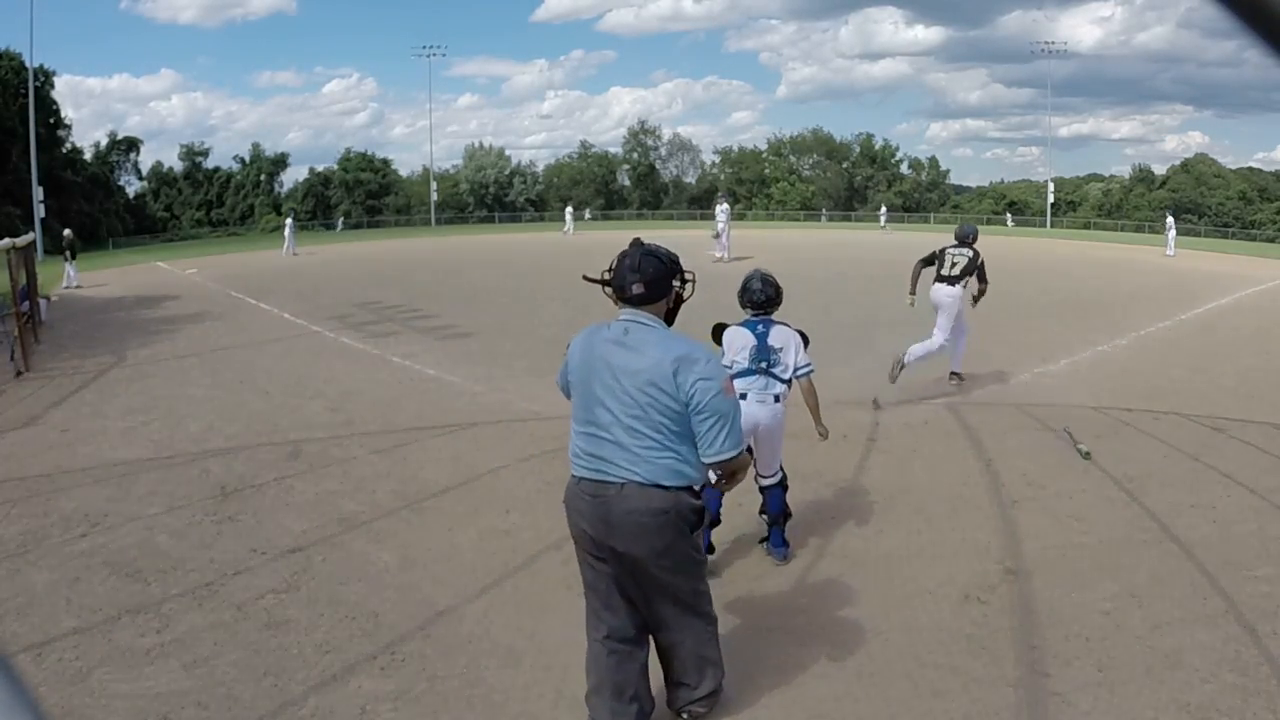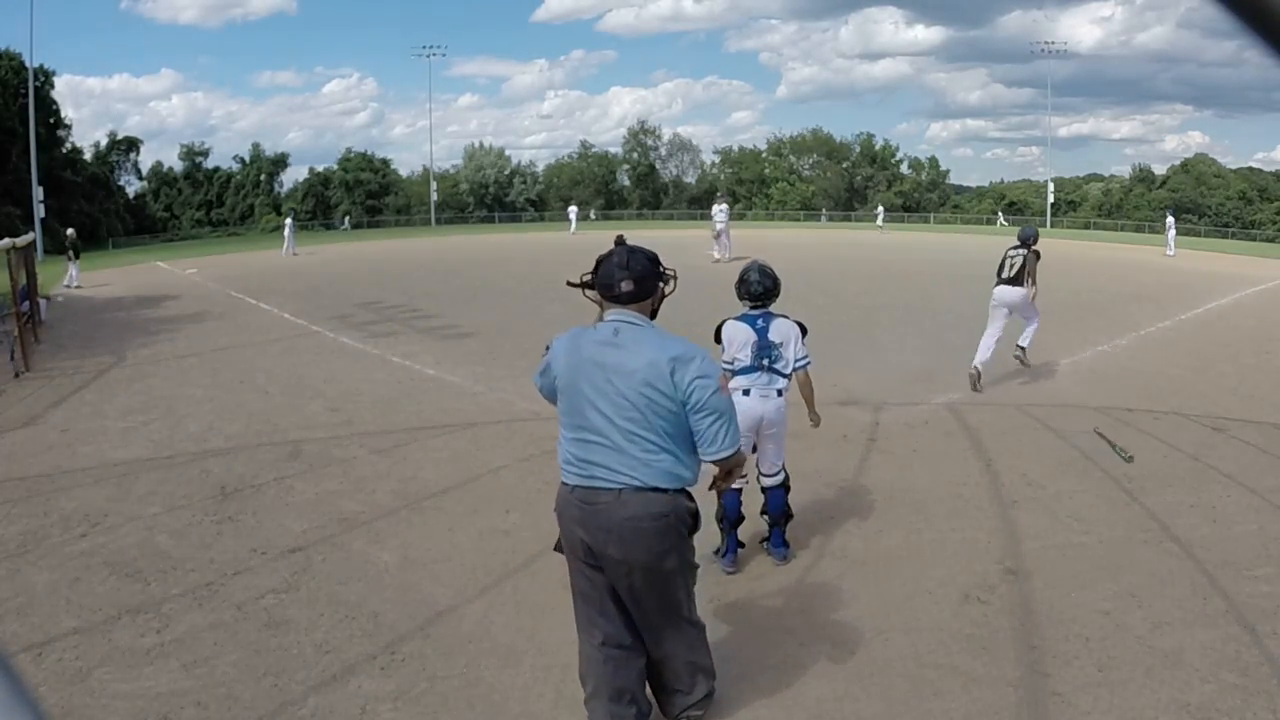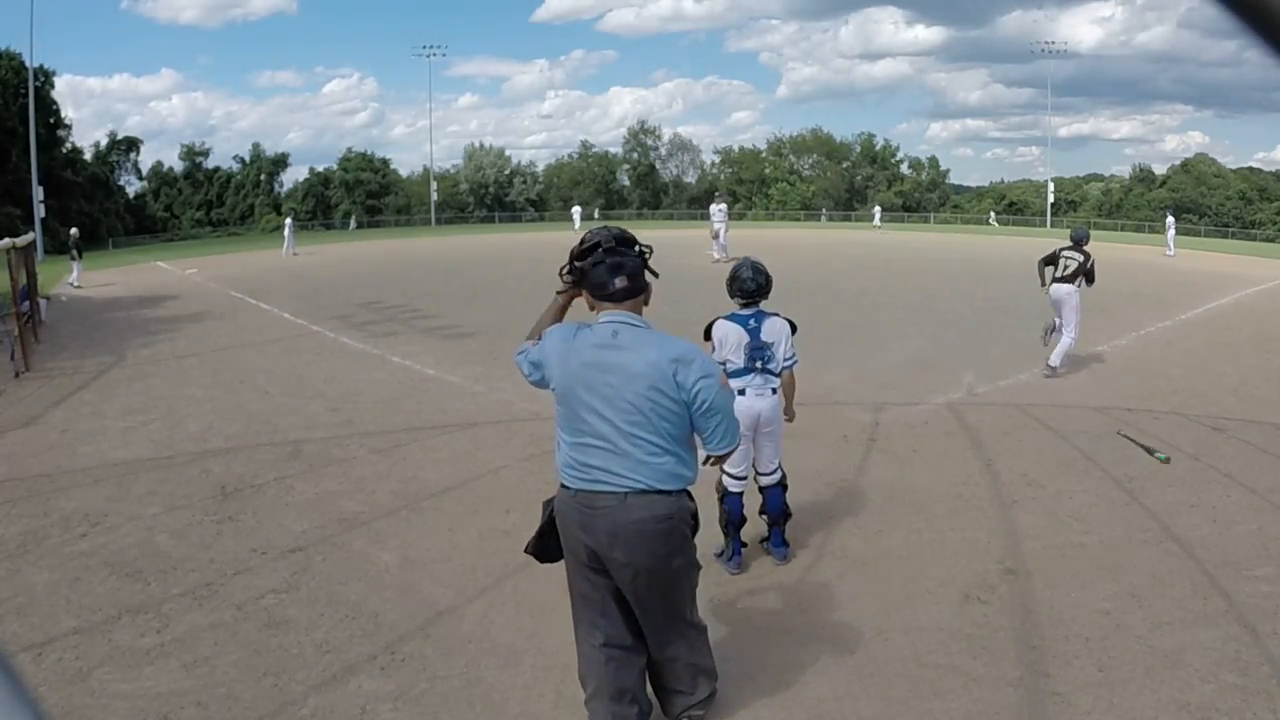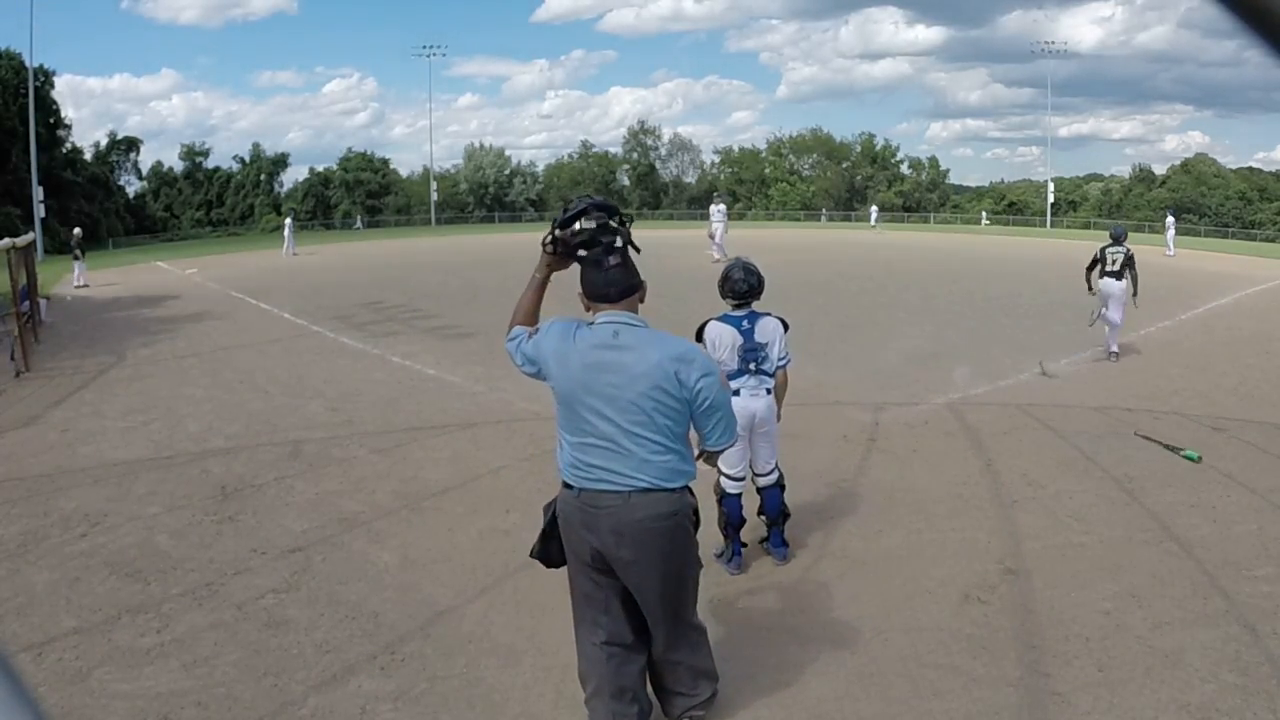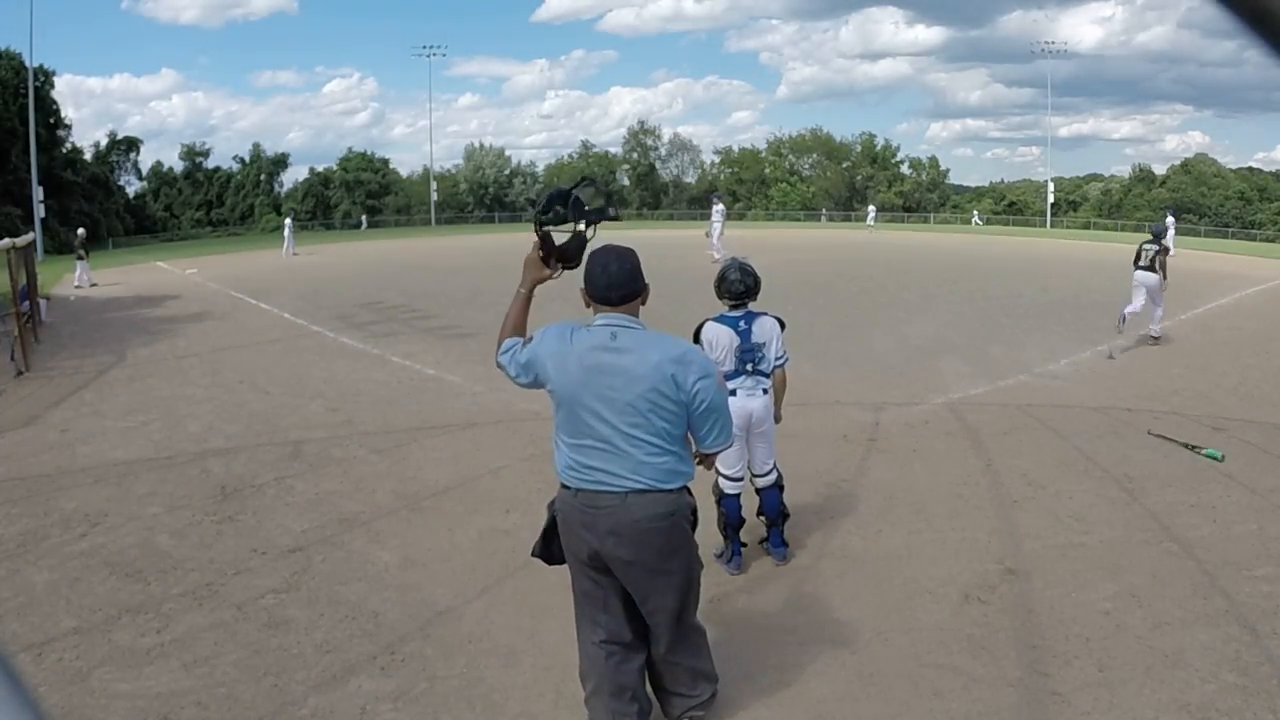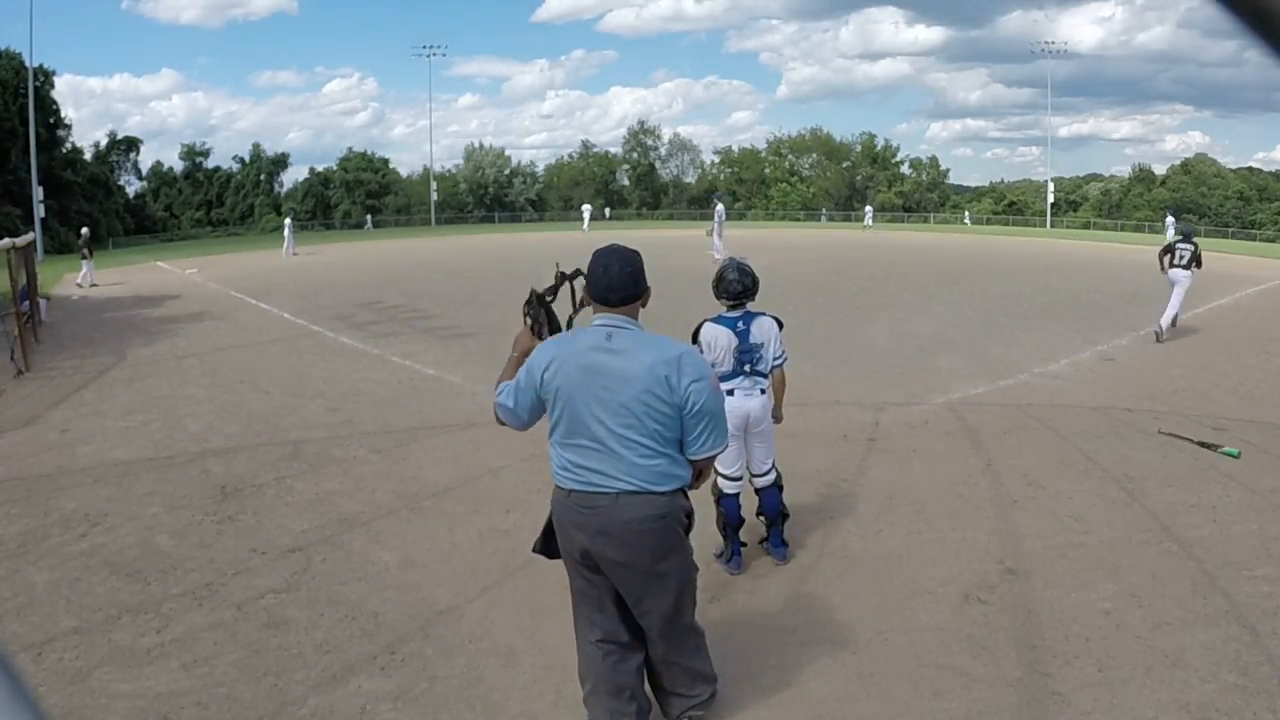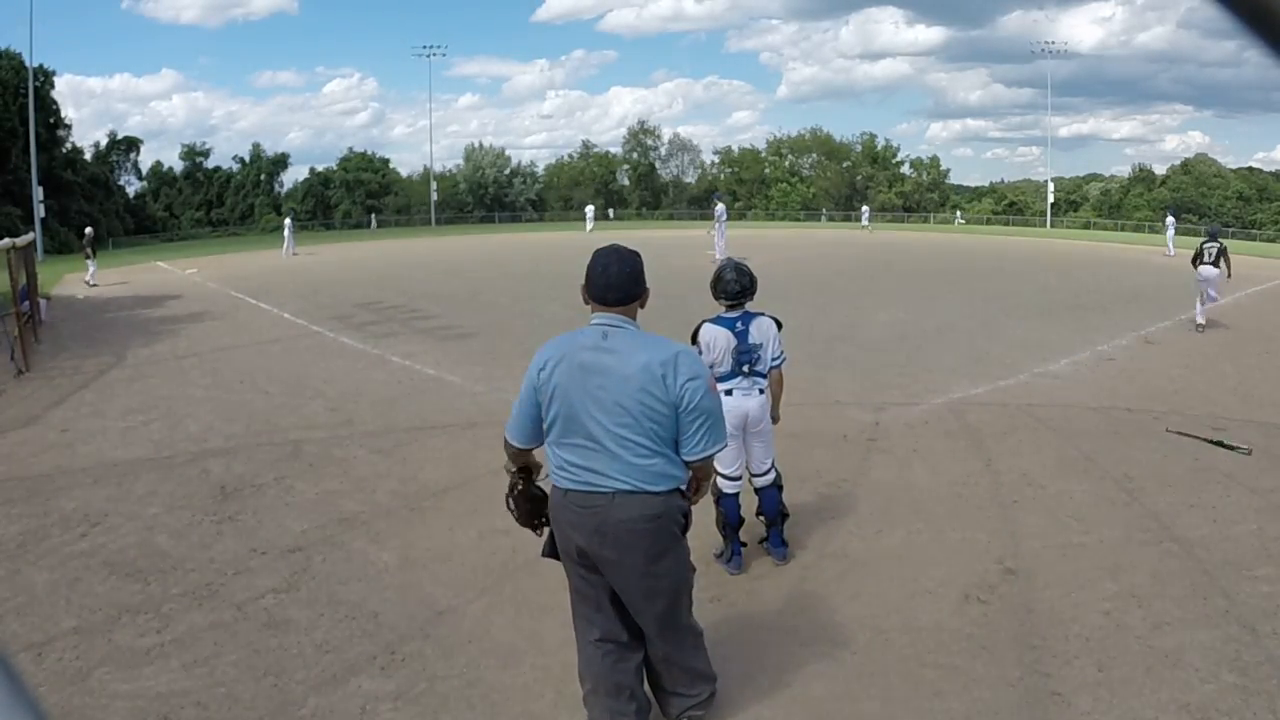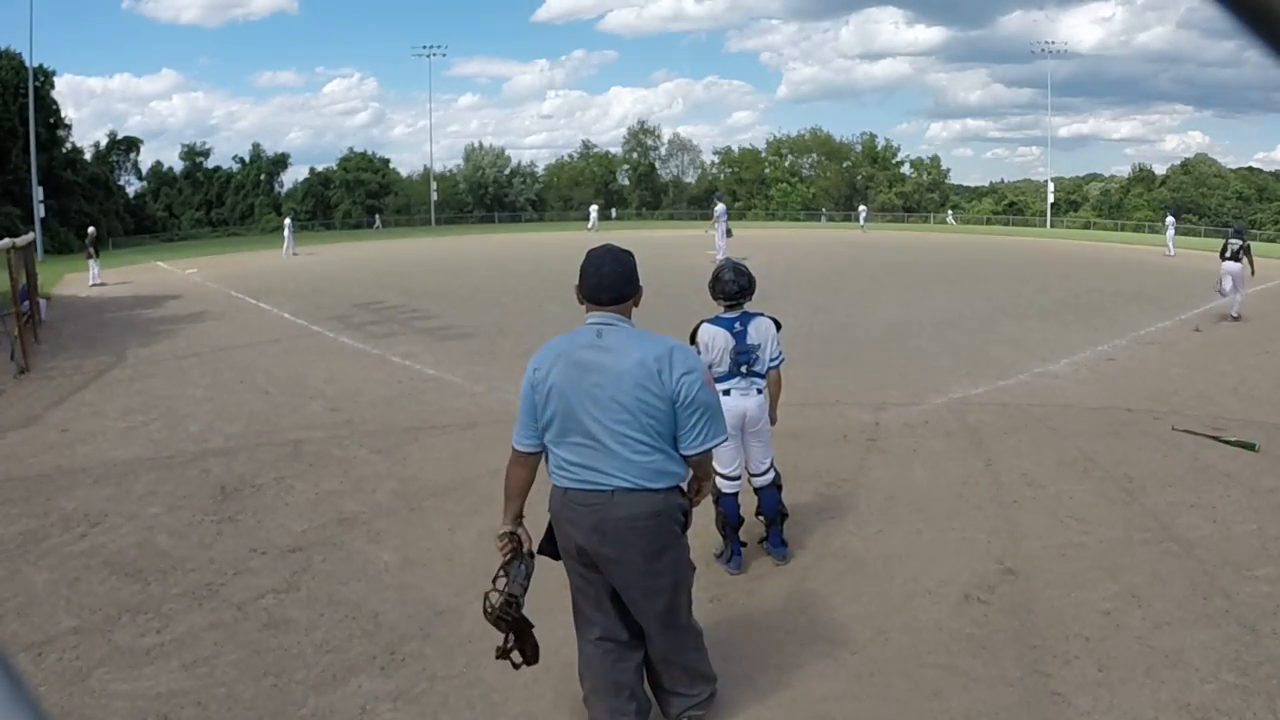
dt=0.2s
person 1, frame 1
left shoulder: (583, 345)
right shoulder: (692, 359)
right elbow: (725, 459)
right wrist: (740, 467)
left hip: (588, 502)
right hip: (657, 509)
left knee: (611, 626)
right knee: (682, 612)
person 1, frame 2
left shoulder: (566, 347)
right shoulder: (684, 358)
right elbow: (726, 455)
right wrist: (728, 472)
left hip: (580, 508)
right hip: (651, 513)
left knee: (604, 630)
right knee: (668, 617)
person 1, frame 3
left shoulder: (560, 346)
right shoulder: (685, 358)
left elbow: (527, 353)
right elbow: (723, 448)
left wrist: (562, 297)
right wrist: (704, 455)
left hip: (580, 512)
right hip: (654, 514)
left knee: (604, 631)
right knee: (670, 617)
person 1, frame 4
left shoulder: (559, 344)
right shoulder: (685, 356)
left elbow: (516, 337)
right elbow: (718, 443)
left wrist: (542, 273)
right wrist: (706, 453)
left hip: (582, 511)
right hip: (657, 512)
left knee: (604, 629)
right knee: (671, 616)
person 1, frame 5
left shoulder: (555, 347)
right shoulder: (685, 358)
left elbow: (506, 354)
right elbow: (712, 448)
left wrist: (526, 284)
right wrist: (686, 457)
left hip: (581, 511)
right hip: (656, 513)
left knee: (603, 629)
right knee: (670, 616)
person 1, frame 6
left shoulder: (550, 355)
right shoulder: (681, 360)
left elbow: (507, 413)
right elbow: (703, 456)
left wrist: (518, 355)
right wrist: (693, 477)
left hip: (575, 512)
right hip: (650, 514)
left knee: (601, 628)
right knee: (668, 615)
person 1, frame 7
left shoulder: (549, 357)
right shoulder: (677, 361)
left elbow: (517, 445)
right elbow: (699, 458)
left wrist: (520, 465)
right wrist: (699, 483)
left hip: (573, 511)
right hip: (646, 515)
left knee: (600, 626)
right knee: (665, 615)
person 1, frame 8
left shoulder: (546, 358)
right shoulder: (673, 357)
left elbow: (525, 453)
right elbow: (697, 450)
left wrist: (512, 519)
right wrist: (701, 482)
left hip: (573, 511)
right hip: (646, 513)
left knee: (600, 625)
right knee: (665, 614)
person 2, frame 1
left shoulder: (733, 333)
right shoulder: (790, 335)
right elbow: (805, 382)
right wrist: (818, 420)
left hip: (738, 409)
right hip: (772, 411)
right knee: (771, 475)
left ankle: (702, 544)
right ankle: (777, 543)
person 2, frame 2
left shoulder: (731, 328)
right shoulder: (789, 327)
left elbow: (726, 376)
right elbow: (801, 375)
right wrist: (811, 410)
left hip: (742, 404)
right hip: (775, 404)
left knee: (732, 476)
right knee: (774, 474)
left ankle: (729, 549)
right ankle: (778, 544)
person 2, frame 3
left shoulder: (722, 327)
right shoulder: (780, 325)
right elbow: (787, 375)
right wrist: (788, 406)
left hip: (736, 404)
right hip: (769, 403)
left knee: (734, 479)
right knee: (771, 473)
left ankle: (733, 551)
right ankle: (778, 543)
person 2, frame 4
left shoulder: (715, 329)
right shoulder: (773, 325)
right elbow: (781, 375)
right wrist: (777, 406)
left hip: (731, 405)
right hip: (764, 403)
left knee: (731, 480)
right knee: (768, 473)
left ankle: (733, 552)
right ankle: (777, 543)
person 2, frame 5
left shoulder: (711, 329)
right shoulder: (770, 324)
right elbow: (779, 373)
right wrist: (777, 407)
left hip: (727, 406)
right hip: (761, 403)
left knee: (730, 480)
right knee: (767, 474)
left ankle: (733, 552)
right ankle: (777, 544)
person 2, frame 6
left shoulder: (710, 330)
right shoulder: (768, 325)
right elbow: (778, 373)
right wrist: (778, 407)
left hip: (725, 406)
right hip: (759, 403)
left knee: (728, 480)
right knee: (766, 474)
left ankle: (732, 552)
right ankle: (777, 544)
person 2, frame 7
left shoulder: (709, 330)
right shoulder: (766, 324)
right elbow: (775, 373)
right wrist: (775, 407)
left hip: (724, 405)
right hip: (758, 402)
left knee: (728, 480)
right knee: (765, 473)
left ankle: (733, 552)
right ankle: (777, 543)
person 2, frame 8
left shoulder: (707, 331)
right shoulder: (765, 325)
right elbow: (774, 373)
right wrist: (773, 408)
left hip: (722, 405)
right hip: (756, 402)
left knee: (727, 479)
right knee: (764, 473)
left ankle: (733, 551)
right ankle: (776, 543)
